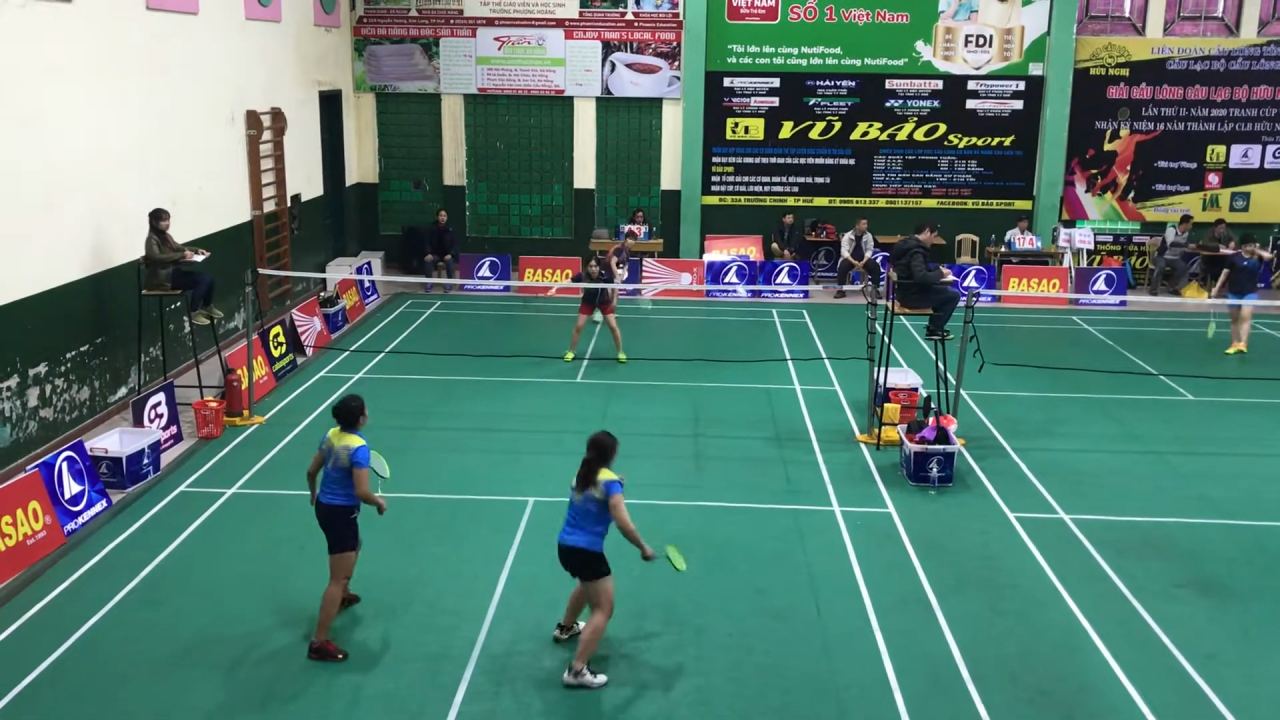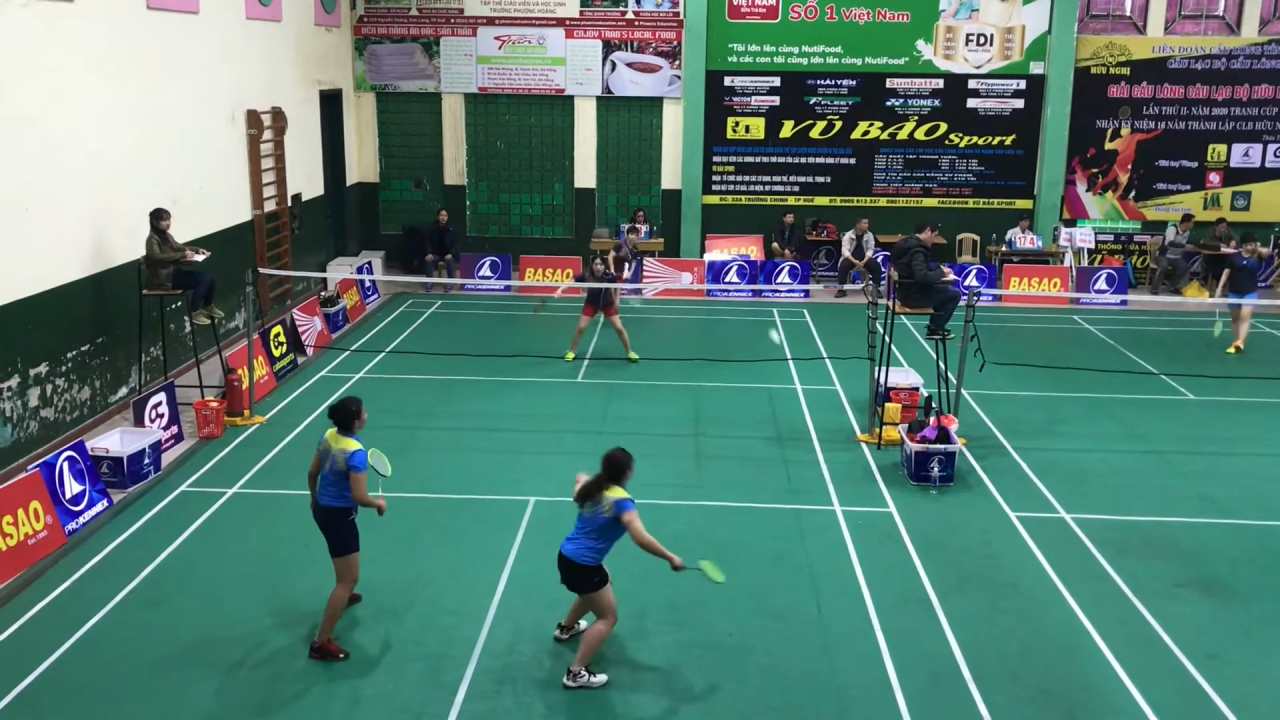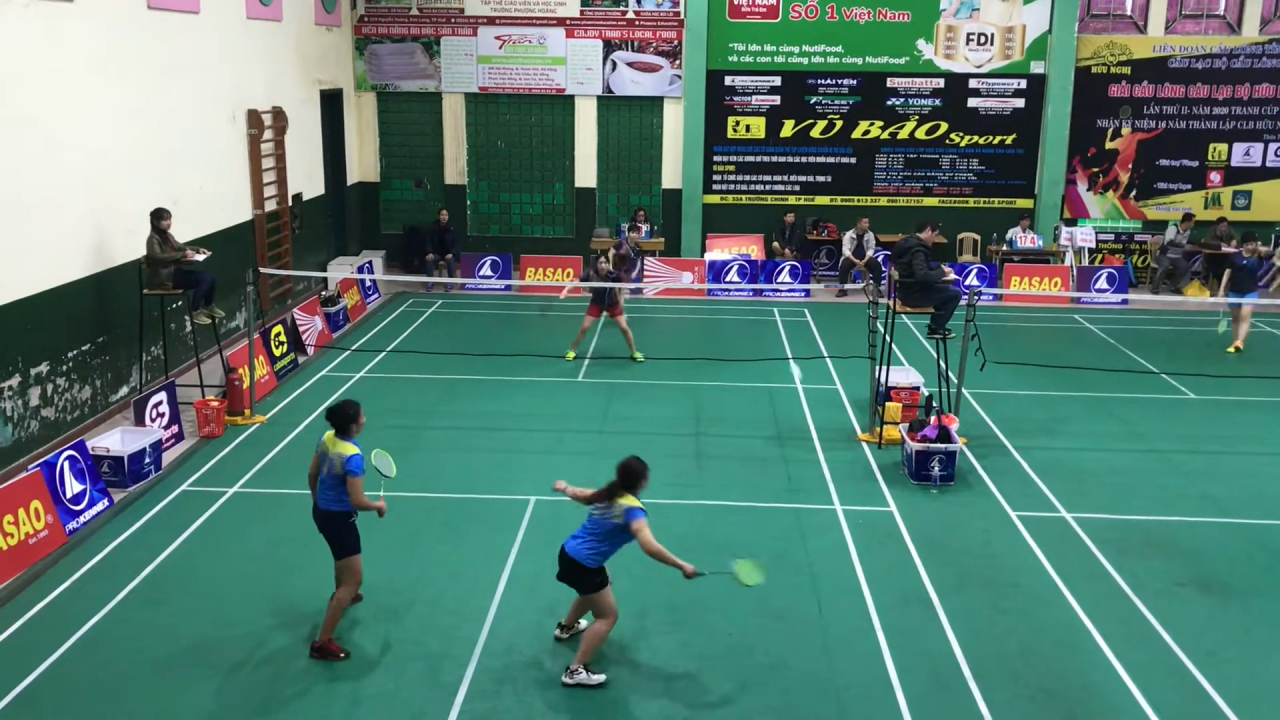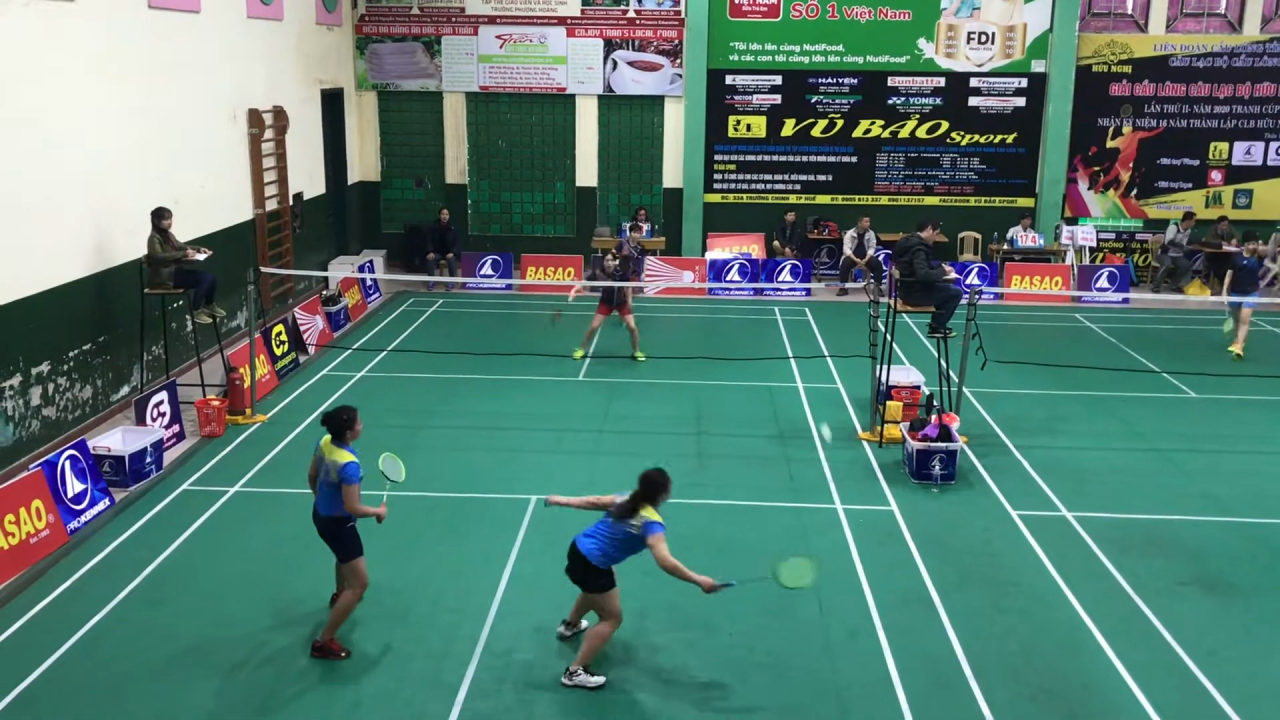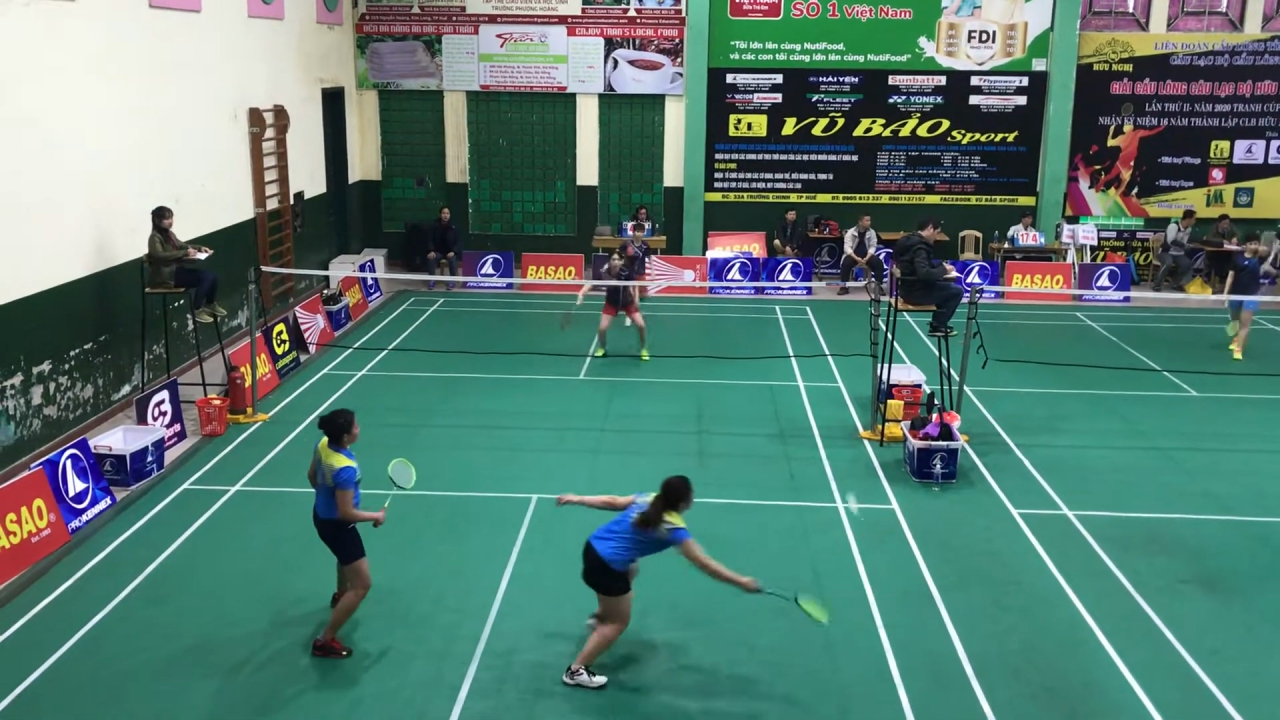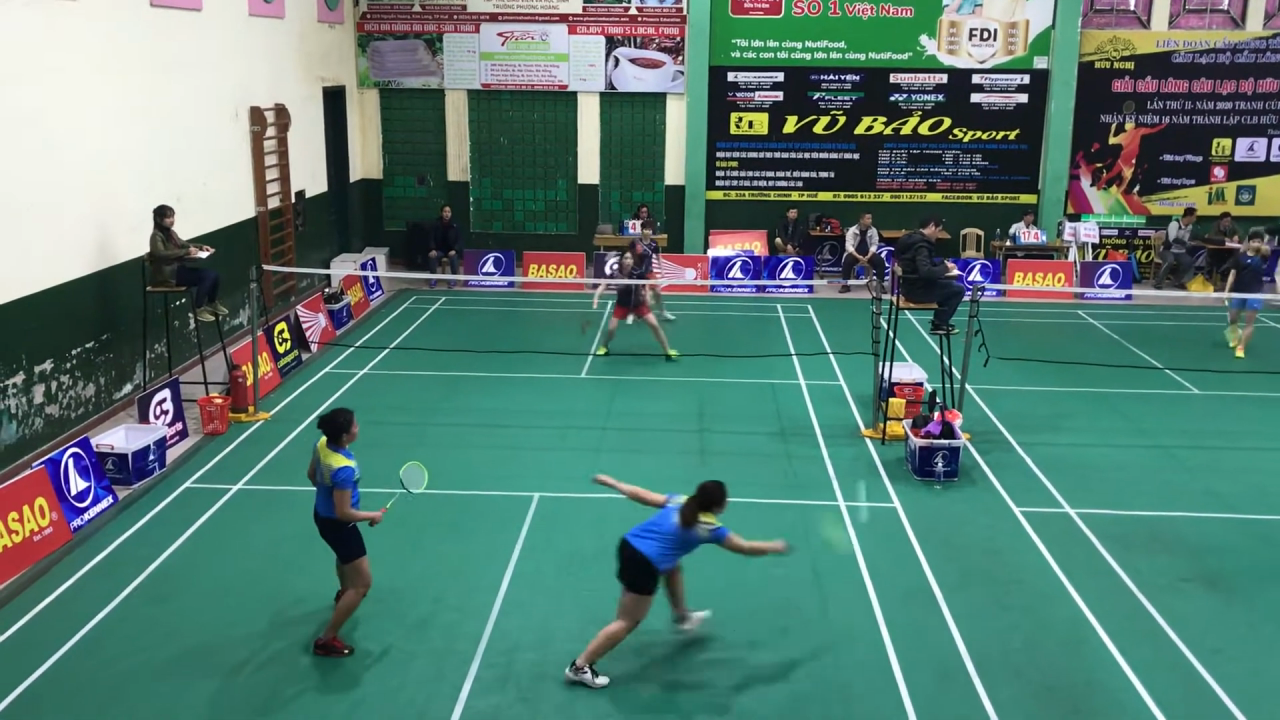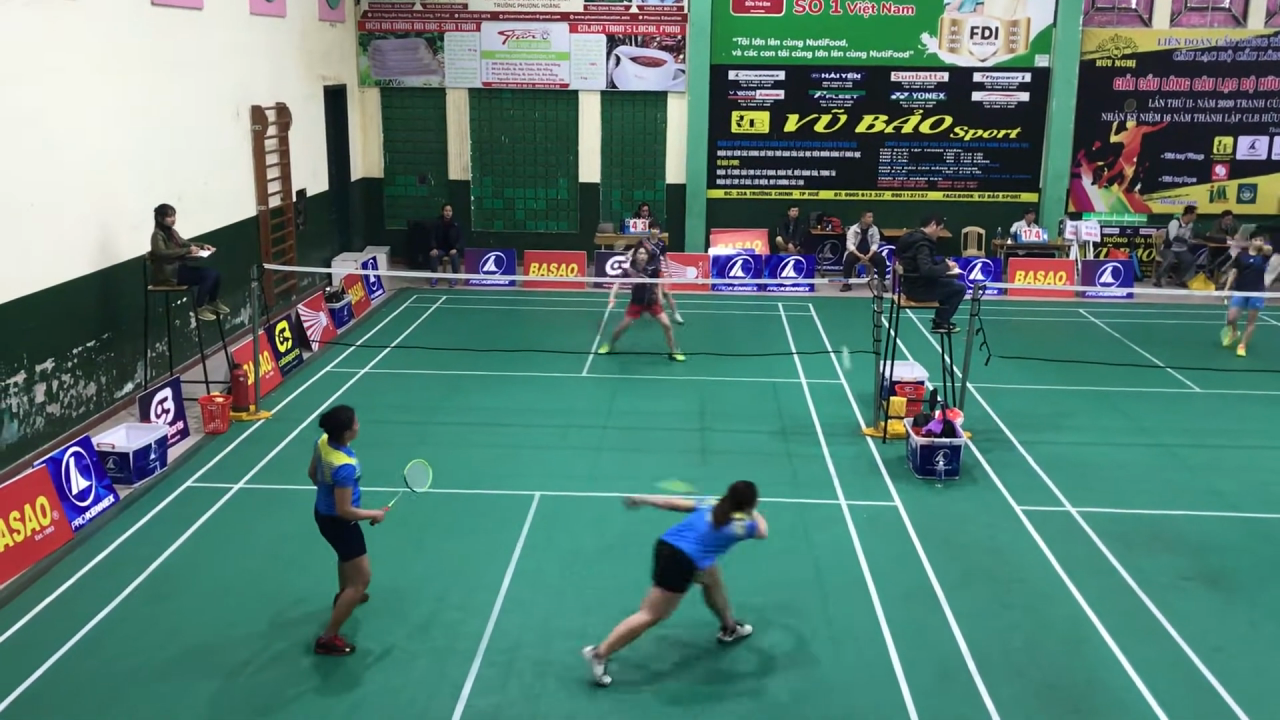
dt=0.1s
person 1, frame 1
left shoulder: (330, 435)
right shoulder: (359, 448)
left elbow: (311, 472)
right elbow: (362, 492)
left wrist: (313, 493)
right wrist: (380, 502)
left hip: (323, 507)
right hip: (341, 512)
left knee: (353, 547)
right knee: (340, 578)
left ankle: (340, 597)
right ankle: (319, 643)
person 1, frame 2
left shoulder: (328, 436)
right shoulder: (355, 452)
left elbow: (312, 473)
right elbow: (360, 496)
left wrist: (314, 496)
right wrist: (379, 504)
left hip: (321, 508)
right hip: (338, 515)
left knee: (346, 552)
right knee: (348, 580)
left ankle: (341, 597)
right ankle: (321, 643)
person 1, frame 3
left shoulder: (326, 438)
right shoulder: (352, 456)
left elbow: (312, 474)
right elbow: (357, 501)
left wrist: (315, 497)
right wrist: (379, 505)
left hip: (321, 511)
right hip: (338, 518)
left knee: (347, 553)
right knee: (353, 581)
left ankle: (340, 595)
right ankle: (322, 642)
person 1, frame 4
left shoulder: (324, 444)
right shoulder: (348, 464)
left elbow: (312, 476)
right elbow: (352, 509)
right wrist: (378, 511)
left hip: (321, 515)
right hip: (337, 523)
left knee: (346, 554)
right knee: (359, 585)
left ankle: (340, 595)
right ankle: (323, 642)
person 1, frame 5
left shoulder: (323, 445)
right shoulder: (345, 468)
left elbow: (312, 476)
right elbow: (346, 513)
right wrist: (376, 516)
left hip: (322, 516)
right hip: (337, 525)
left knee: (347, 554)
right knee: (362, 585)
left ankle: (341, 595)
right ankle: (325, 641)
person 1, frame 6
left shoulder: (321, 445)
right shoulder: (343, 468)
left elbow: (311, 475)
right elbow: (343, 513)
right wrist: (373, 516)
left hip: (322, 515)
right hip: (337, 524)
left knee: (345, 554)
right knee: (362, 584)
left ankle: (344, 594)
right ankle: (326, 640)
person 1, frame 7
left shoulder: (322, 443)
right shoulder: (344, 466)
left elbow: (312, 474)
right elbow: (344, 511)
right wrist: (374, 514)
left hip: (323, 513)
right hip: (338, 522)
left knee: (347, 552)
right knee: (361, 581)
left ankle: (345, 596)
right ankle: (328, 639)
person 2, frame 1
left shoulder: (582, 474)
right shoulder: (610, 482)
right elbow: (624, 523)
right wrist: (644, 548)
left hip: (566, 546)
right hip: (586, 551)
left knee: (591, 584)
right knee: (603, 609)
left ankle: (565, 627)
right ankle: (577, 670)
person 2, frame 2
left shoulder: (592, 488)
right shoulder: (621, 500)
left elbow: (579, 492)
right elbow: (641, 538)
left wrist: (581, 480)
right wrist: (672, 558)
left hip: (567, 555)
right hip: (581, 563)
left knee: (603, 583)
right knee: (608, 617)
left ankle: (565, 627)
right ankle: (576, 673)
person 2, frame 3
left shoulder: (607, 494)
right shoulder: (632, 509)
left elbow: (580, 496)
right elbow: (649, 547)
left wrist: (564, 487)
right wrist: (681, 566)
left hip: (569, 553)
right hip: (583, 564)
left knee: (600, 588)
right knee: (608, 616)
left ankle: (566, 627)
right ankle: (575, 671)
person 2, frame 4
left shoulder: (626, 500)
right shoulder: (650, 522)
left elbow: (593, 502)
right elbow: (665, 562)
left wrist: (559, 500)
right wrist: (699, 580)
left hip: (579, 548)
right hip: (590, 563)
left knee: (597, 587)
right knee: (612, 619)
left ankle: (569, 626)
right ankle: (575, 672)
person 2, frame 5
left shoulder: (648, 500)
right shoulder: (674, 527)
left elbow: (611, 501)
right elbow: (704, 563)
left wrist: (577, 498)
right wrist: (741, 581)
left hip: (594, 546)
right hip: (607, 565)
left knee: (629, 571)
right knee: (618, 622)
left ankle: (601, 617)
right ankle: (576, 671)
person 2, frame 6
left shoulder: (678, 502)
right shoulder: (710, 527)
left elbow: (644, 496)
right elbow: (744, 548)
left wrist: (612, 483)
right wrist: (774, 547)
left hip: (630, 544)
right hip: (643, 563)
left knee: (673, 569)
right knee: (628, 620)
left ankle: (683, 617)
right ankle: (580, 667)
person 2, frame 7
left shoulder: (710, 505)
right shoulder: (744, 524)
left elbow: (672, 503)
right elbow: (763, 532)
left wrist: (641, 499)
right wrist: (755, 514)
left hip: (668, 547)
right hip: (684, 563)
left knee: (712, 579)
right knee: (650, 616)
left ankle: (729, 628)
right ankle: (599, 654)
